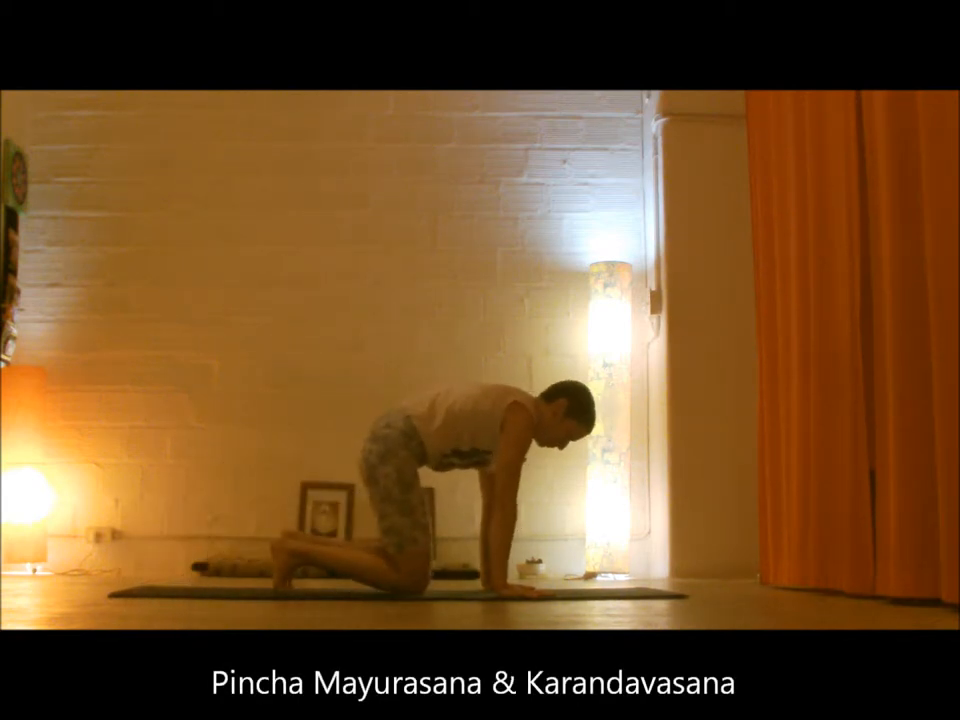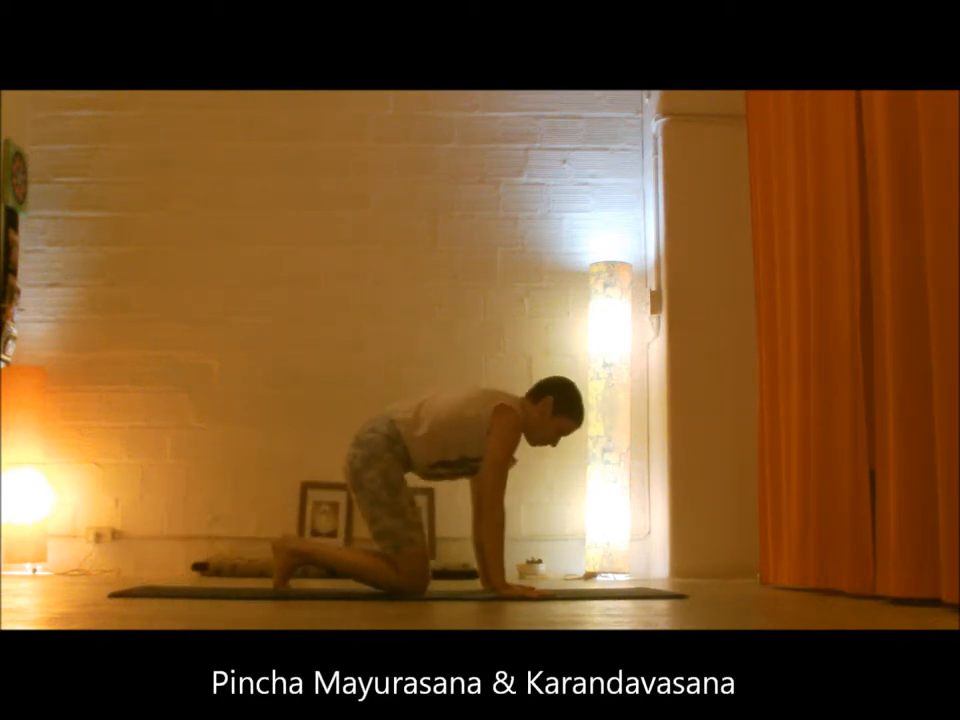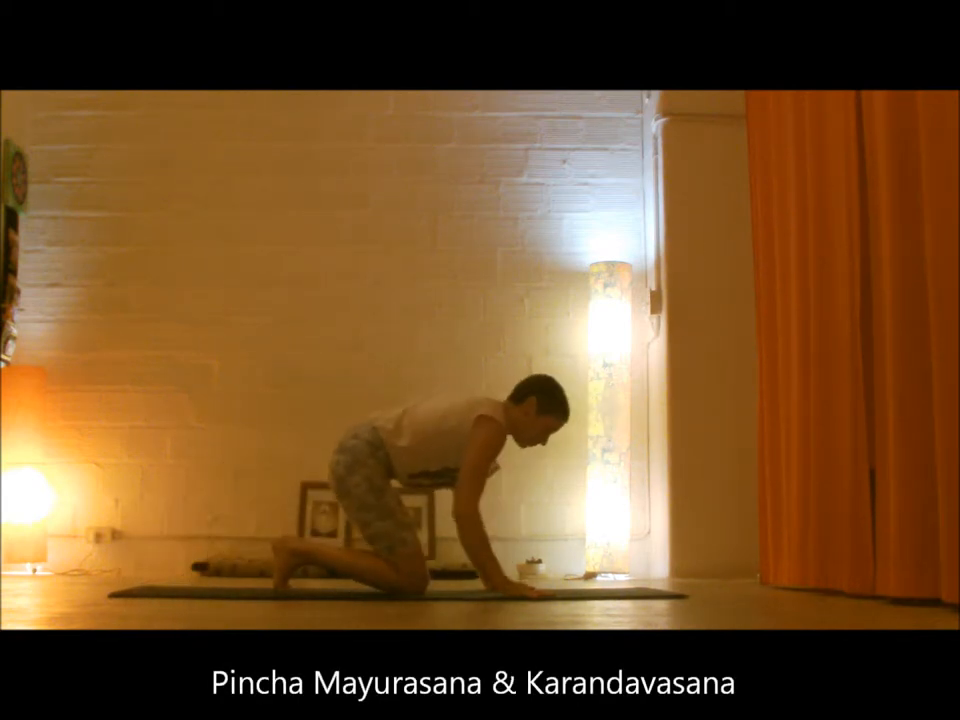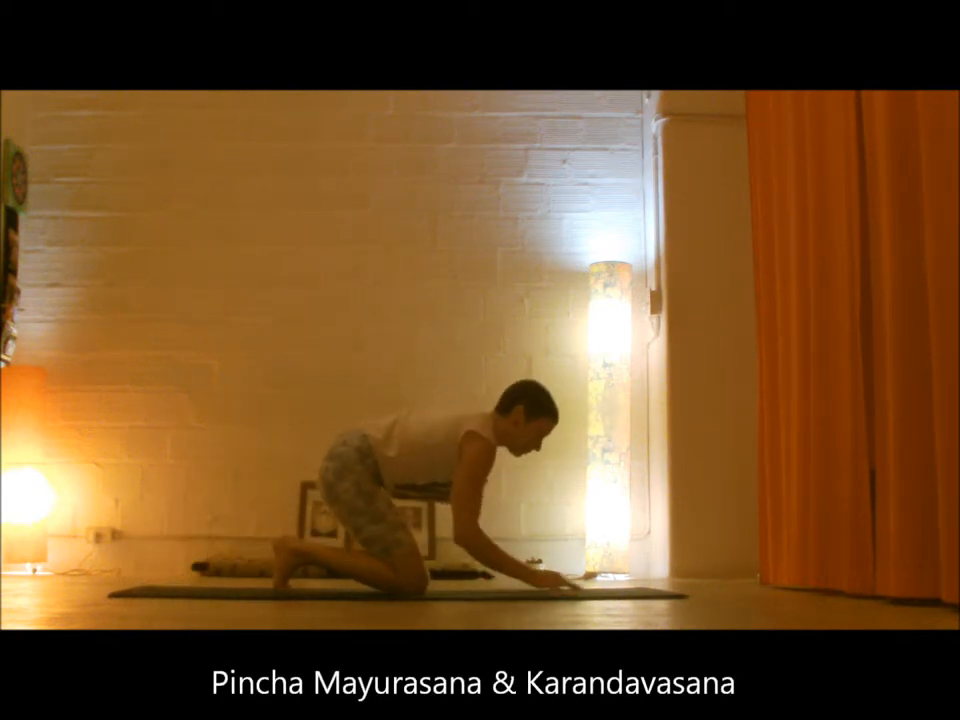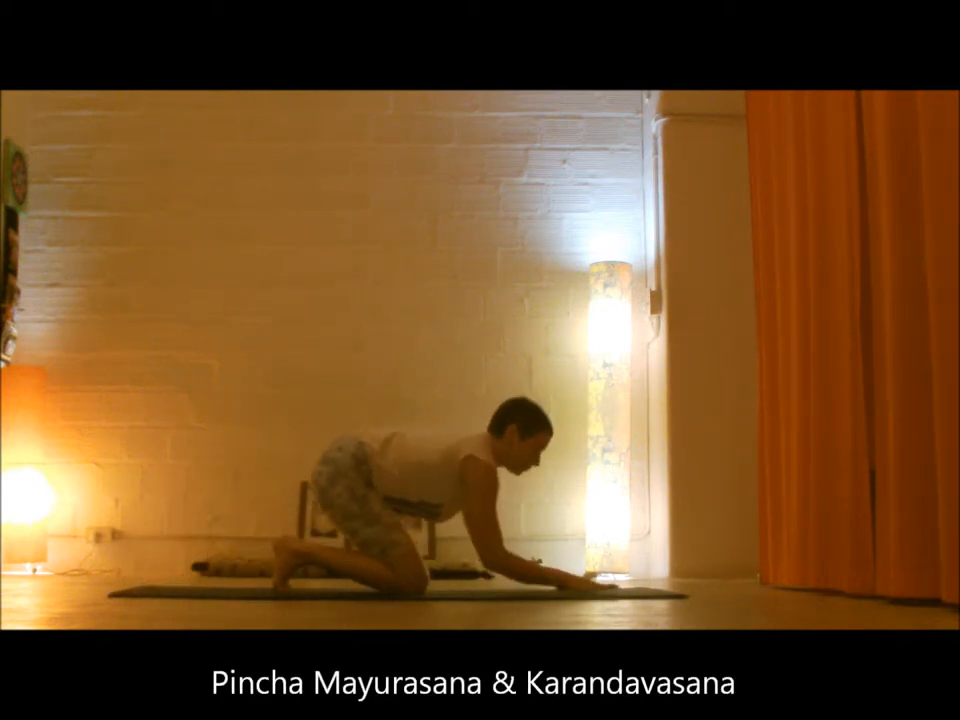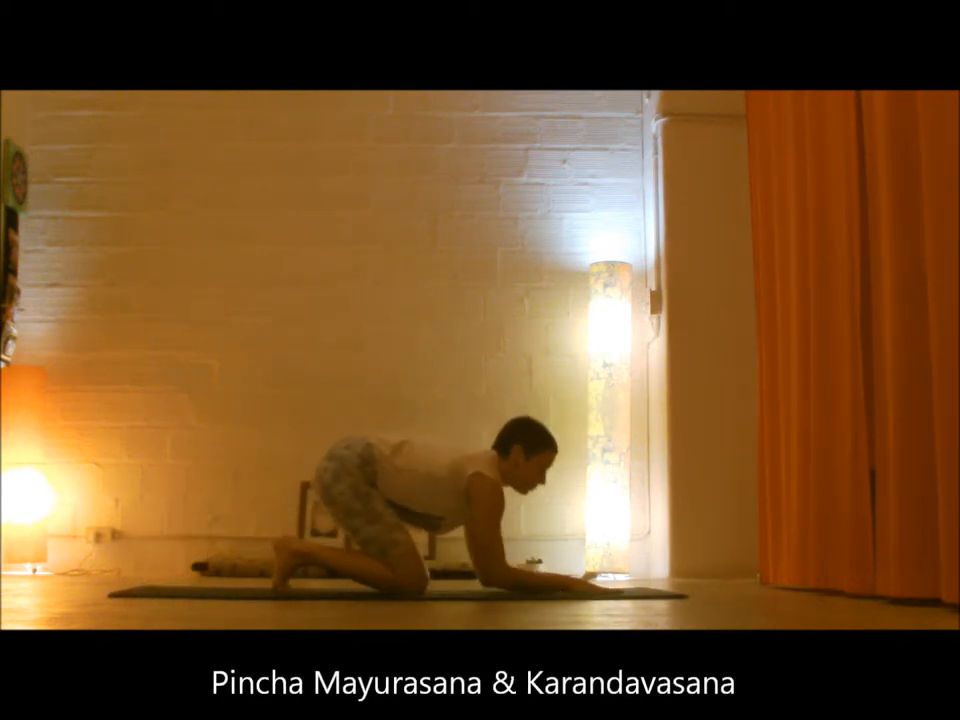
dt=0.2s
person 1, frame 1
left shoulder: (499, 423)
right shoulder: (522, 416)
left elbow: (491, 506)
right elbow: (504, 505)
left wrist: (488, 578)
right wrist: (500, 582)
left hip: (389, 441)
right hip: (393, 448)
left knee: (406, 562)
right knee: (411, 581)
left ankle: (302, 544)
right ankle: (297, 552)
person 1, frame 2
left shoulder: (489, 424)
right shoulder: (509, 418)
left elbow: (481, 509)
right elbow: (491, 506)
left wrist: (488, 578)
right wrist: (499, 583)
left hip: (376, 448)
right hip: (379, 453)
left knee: (408, 567)
right knee: (412, 581)
left ankle: (300, 549)
right ankle: (298, 552)
person 1, frame 3
left shoulder: (480, 425)
right shoulder: (492, 426)
left elbow: (465, 509)
right elbow: (463, 510)
left wrist: (488, 577)
right wrist: (499, 581)
left hip: (361, 454)
right hip: (363, 459)
left knee: (405, 569)
right knee: (412, 582)
left ankle: (298, 550)
right ankle: (298, 552)
person 1, frame 4
left shoulder: (476, 436)
right shoulder: (480, 443)
left elbow: (464, 525)
right elbow: (464, 531)
left wrist: (516, 572)
right wrist: (529, 574)
left hip: (352, 460)
right hip: (352, 466)
left knee: (403, 570)
right knee: (411, 582)
left ankle: (299, 551)
right ankle: (299, 551)
person 1, frame 5
left shoulder: (474, 456)
right shoulder: (479, 467)
left elbow: (488, 552)
right elbow: (493, 558)
left wrist: (540, 577)
right wrist: (565, 580)
left hip: (345, 465)
right hip: (345, 472)
left knee: (405, 572)
right knee: (411, 582)
left ankle: (299, 551)
right ankle: (300, 552)
person 1, frame 6
left shoulder: (477, 472)
right shoulder: (486, 484)
left elbow: (486, 571)
right elbow: (494, 574)
left wrist: (557, 585)
right wrist: (570, 583)
left hip: (349, 464)
right hip: (350, 470)
left knee: (405, 573)
right knee: (411, 582)
left ankle: (298, 551)
right ankle: (300, 552)
